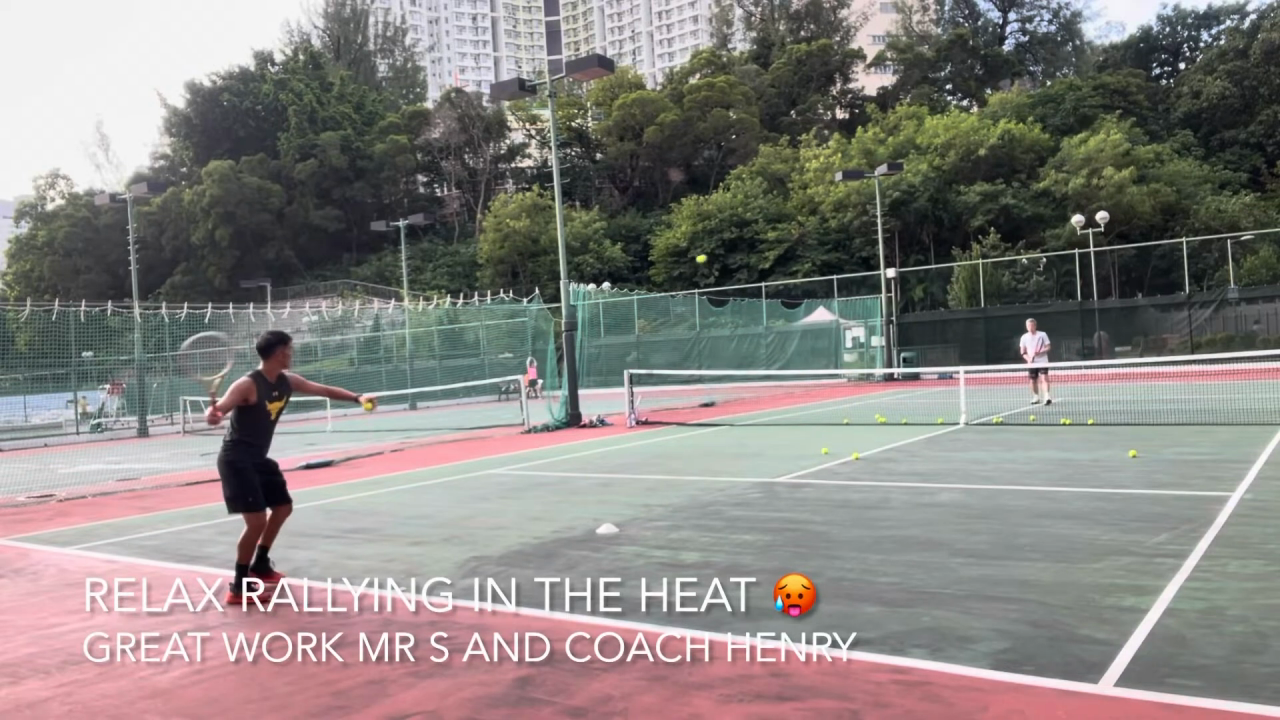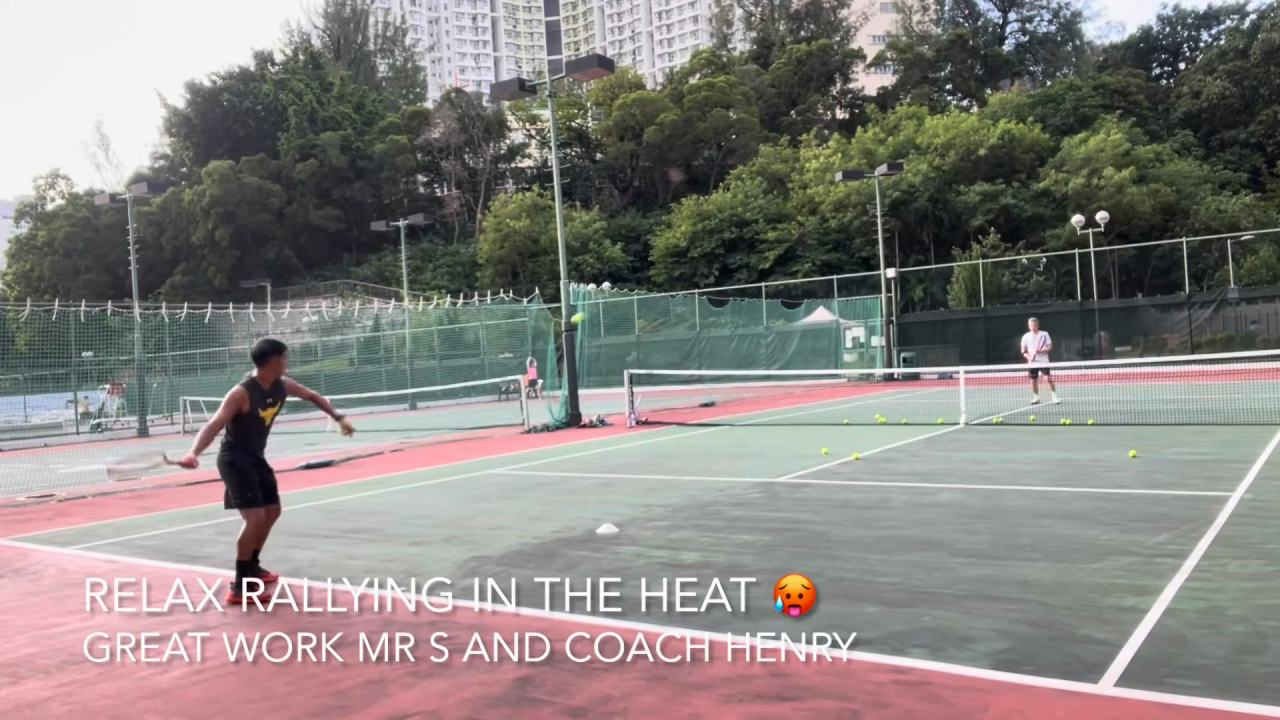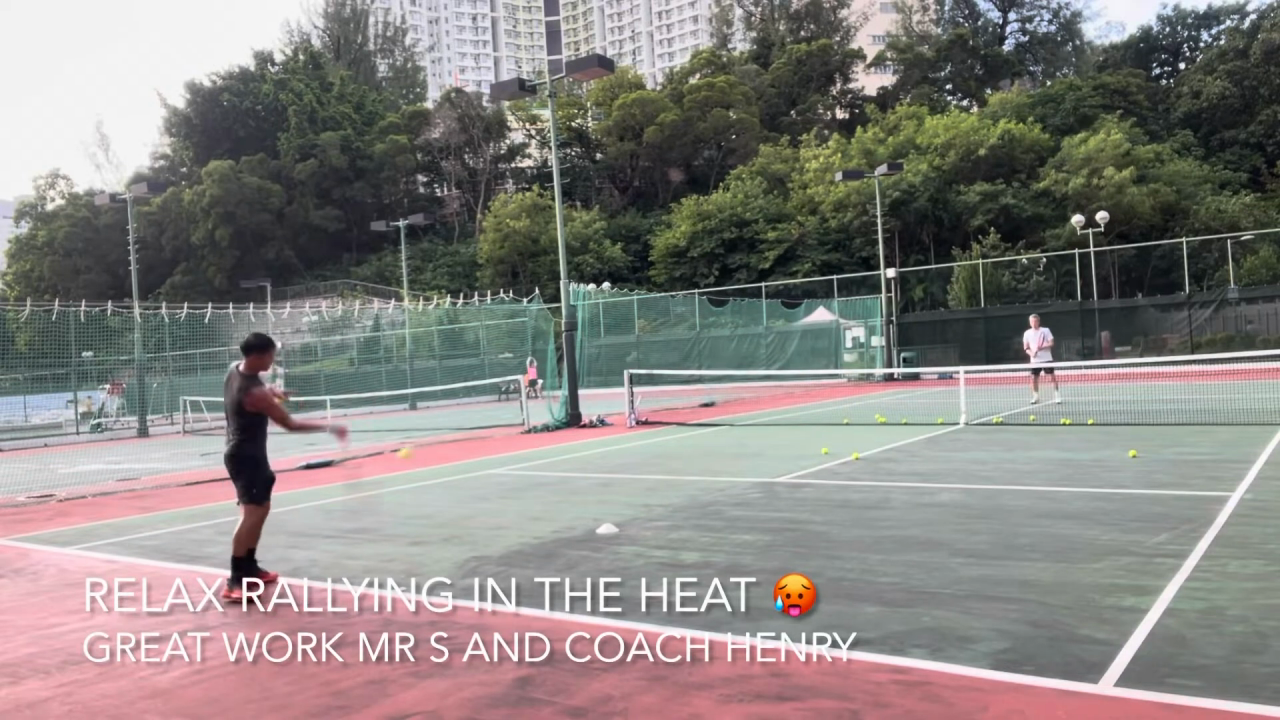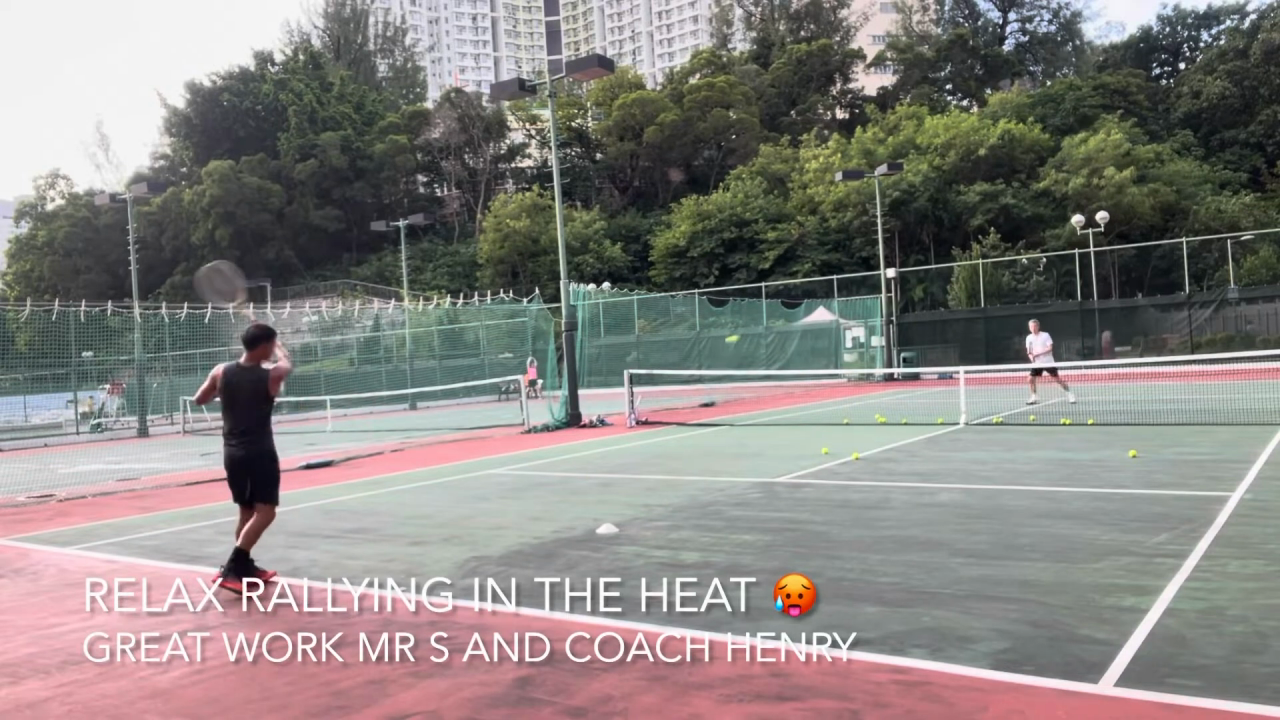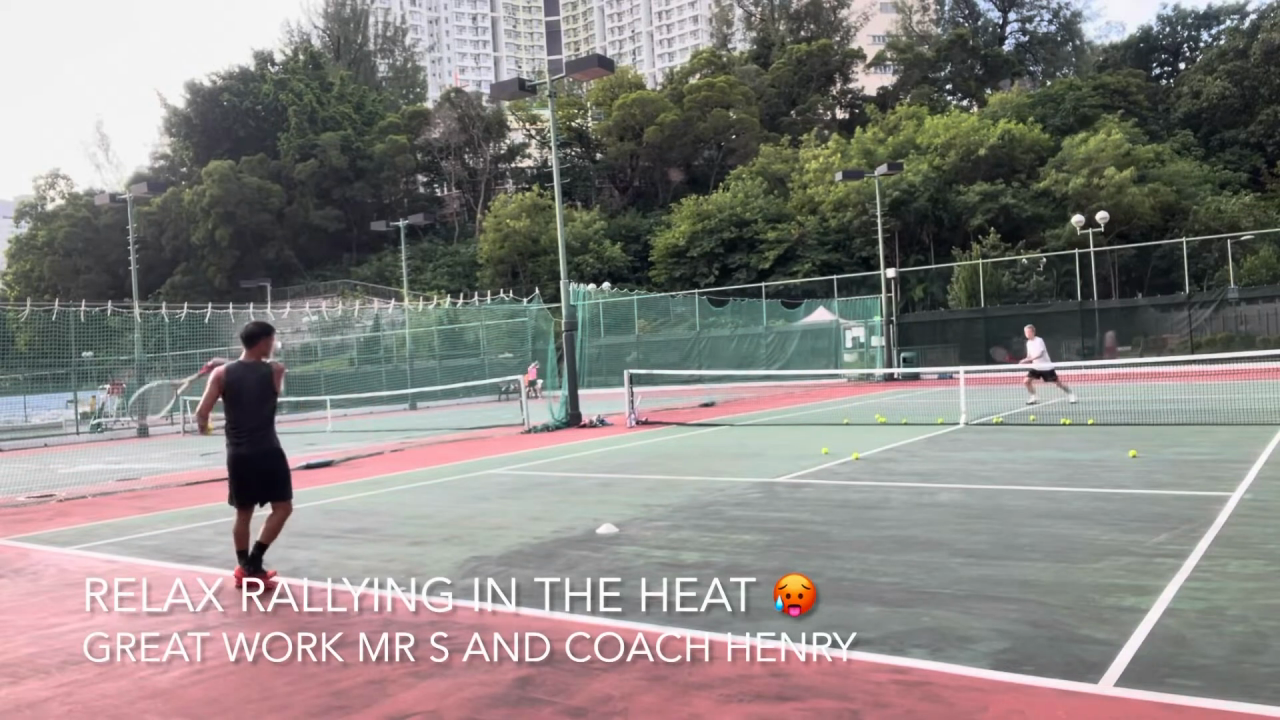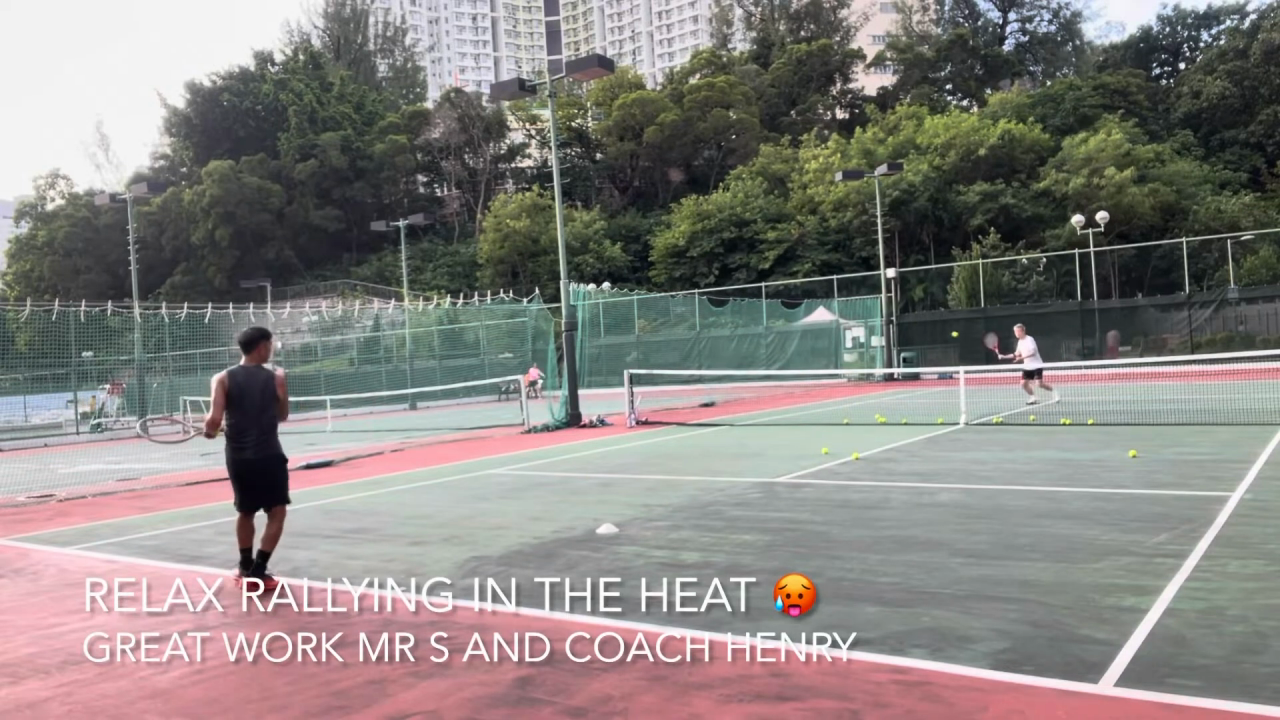
dt=0.2s
person 1, frame 1
left shoulder: (288, 381)
right shoulder: (246, 385)
left elbow: (323, 389)
right elbow: (217, 410)
left wrist: (357, 398)
right wrist: (213, 414)
left hip: (258, 459)
right hip: (236, 461)
left knee: (283, 508)
right knee: (257, 520)
left ankle: (260, 566)
right ankle: (239, 587)
person 1, frame 2
left shoulder: (282, 385)
right shoulder: (241, 394)
left elbow: (311, 395)
right elbow: (213, 427)
left wrist: (339, 417)
right wrist: (194, 453)
left hip: (256, 459)
right hip: (235, 460)
left knee: (272, 511)
right knee: (255, 518)
left ankle: (251, 567)
right ankle: (238, 586)
person 1, frame 3
left shoulder: (236, 369)
right shoulder: (256, 394)
right elbow: (290, 424)
left wrist: (271, 391)
right wrist: (328, 427)
left hip: (240, 453)
right hip: (246, 456)
left knee: (258, 510)
right knee: (252, 513)
left ankle: (248, 566)
right ankle: (236, 581)
person 1, frame 4
left shoulder: (222, 373)
right shoulder: (272, 377)
left elbow: (199, 400)
right elbow: (286, 364)
right wrist: (279, 346)
left hip: (233, 453)
right hip: (260, 454)
left knee: (247, 511)
right knee: (265, 513)
left ankle: (244, 567)
right ankle: (233, 570)
person 1, frame 5
left shoulder: (222, 373)
right shoulder: (275, 371)
left elbow: (202, 411)
left wrist: (203, 425)
left hip: (237, 453)
right hip: (267, 452)
left knee: (243, 512)
right knee: (282, 508)
left ankle: (247, 567)
right ankle: (251, 564)
person 1, frame 6
left shoulder: (223, 379)
right shoulder: (277, 379)
left elbow: (215, 420)
left wrist: (209, 431)
left hip: (238, 458)
right hip: (269, 457)
left knee: (245, 514)
right knee: (276, 515)
left ankle: (246, 569)
right ankle: (256, 572)
